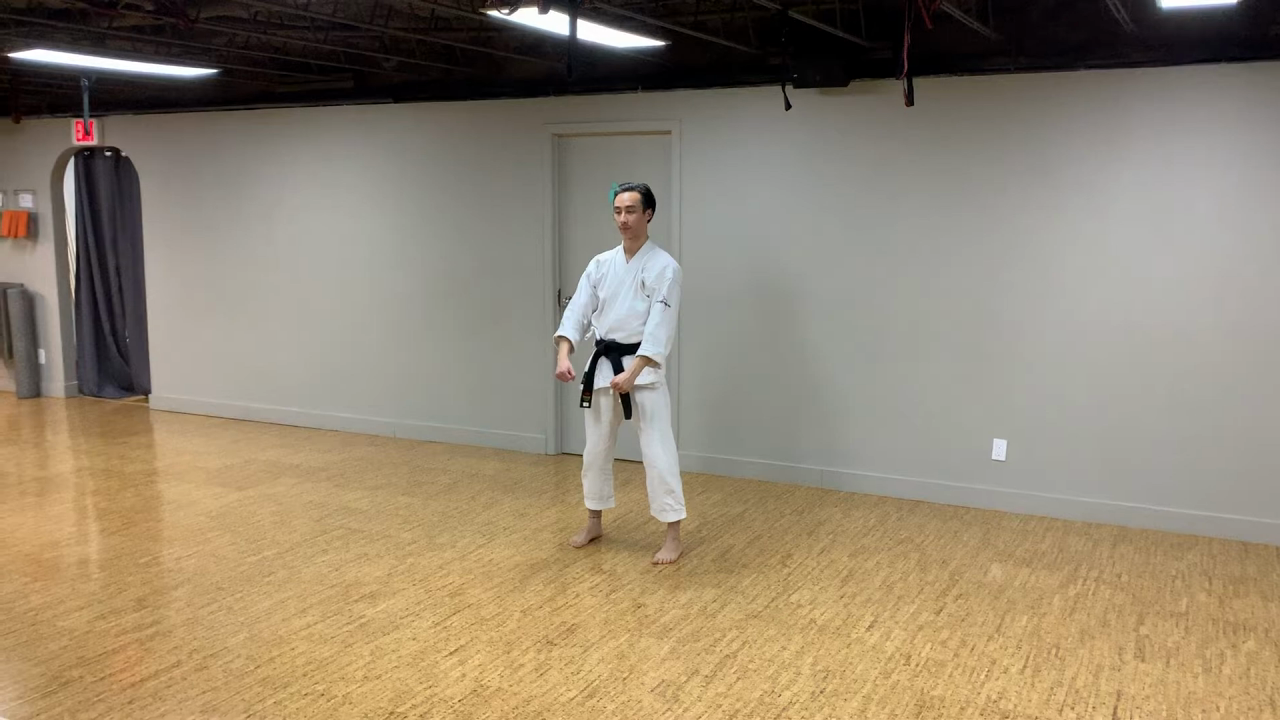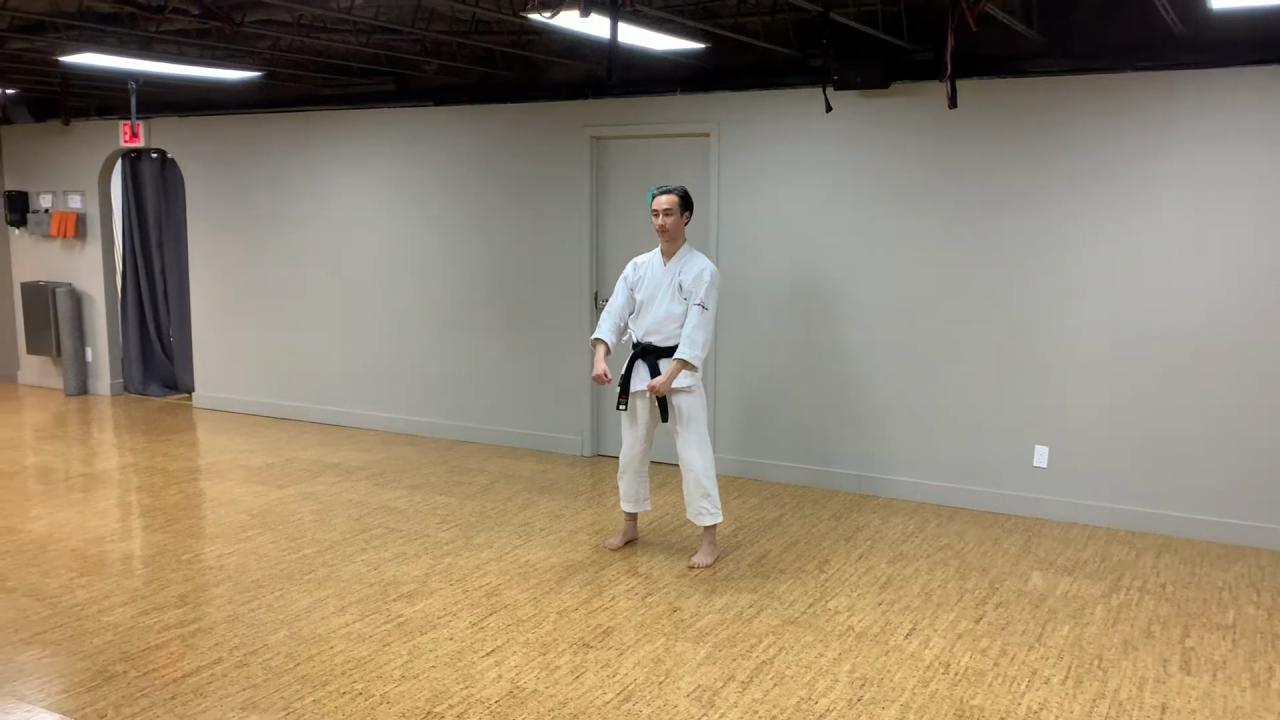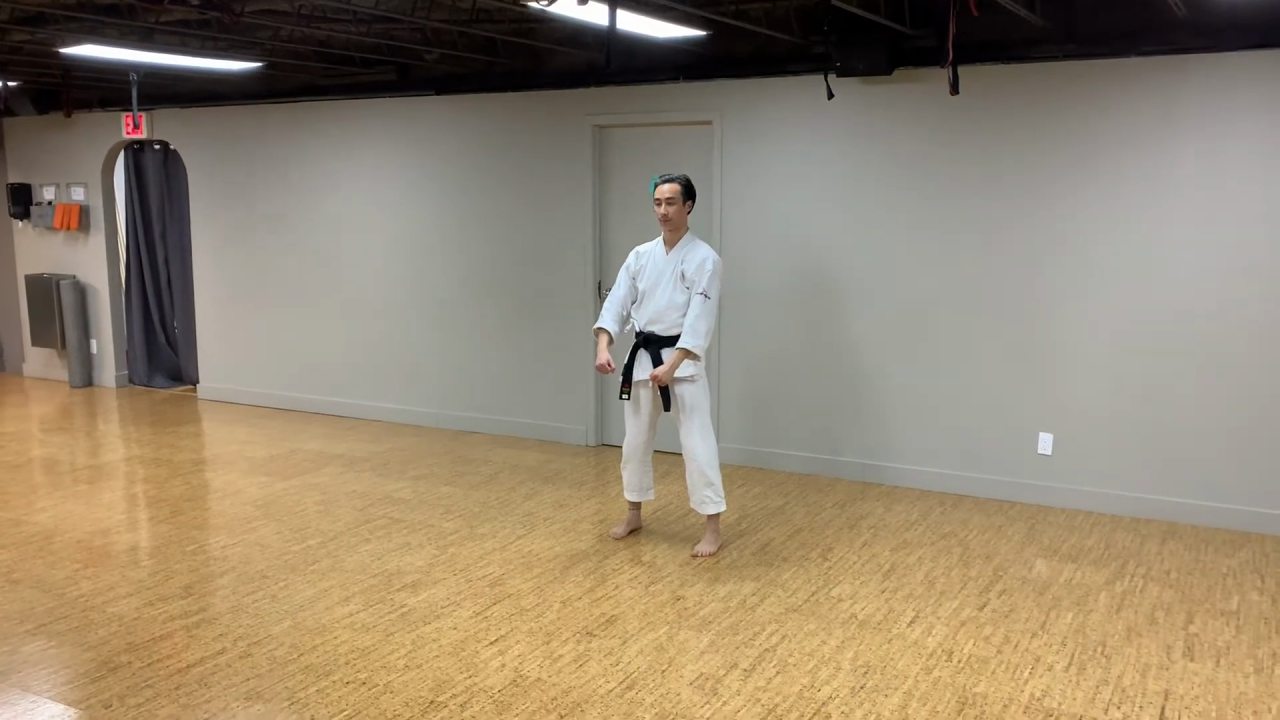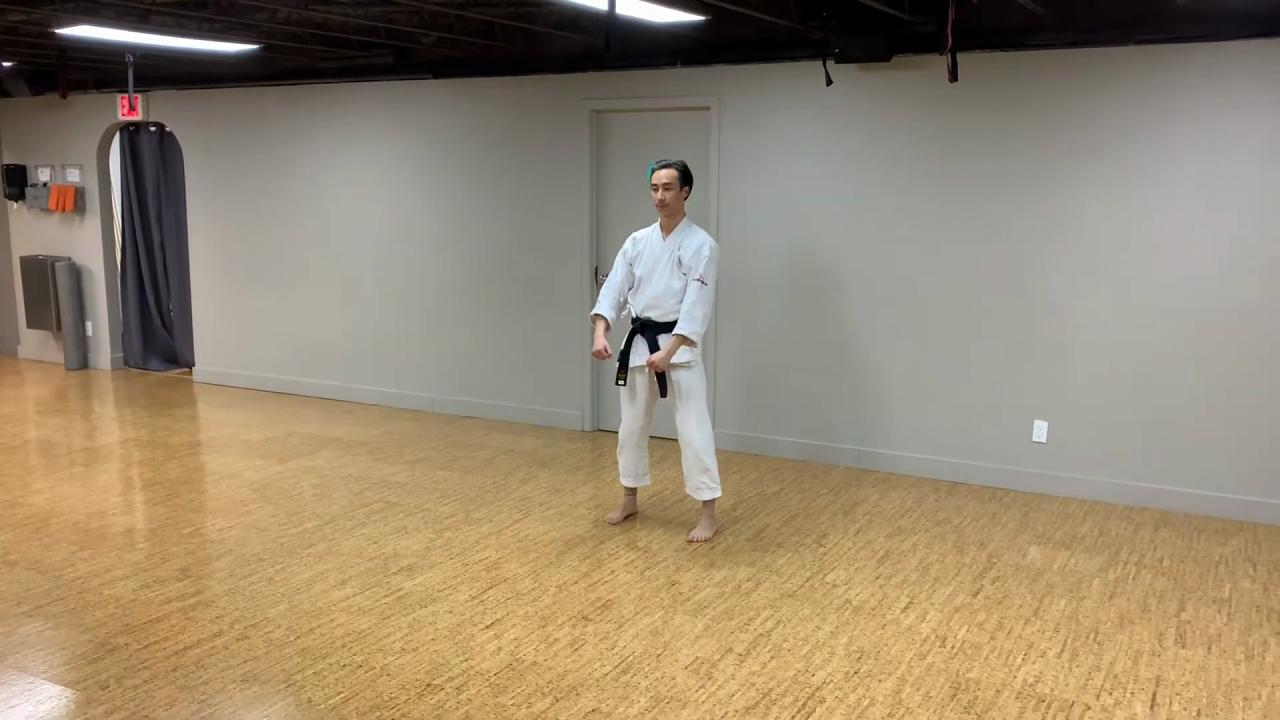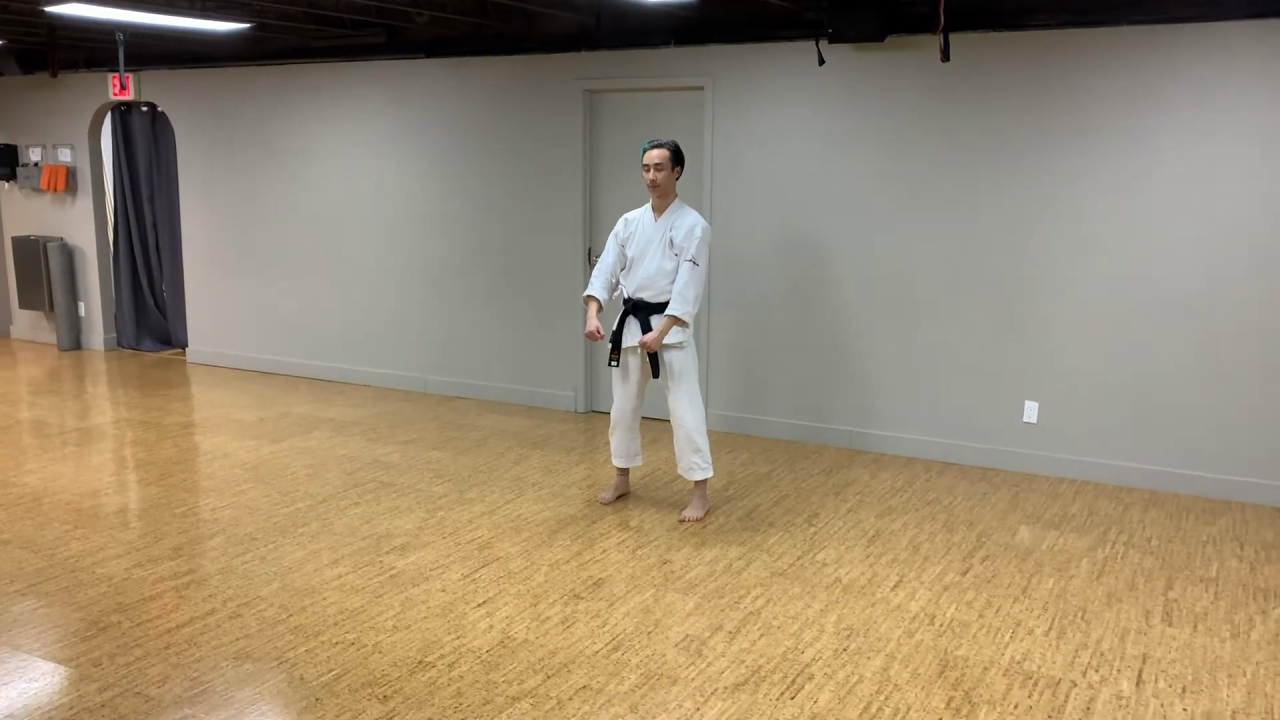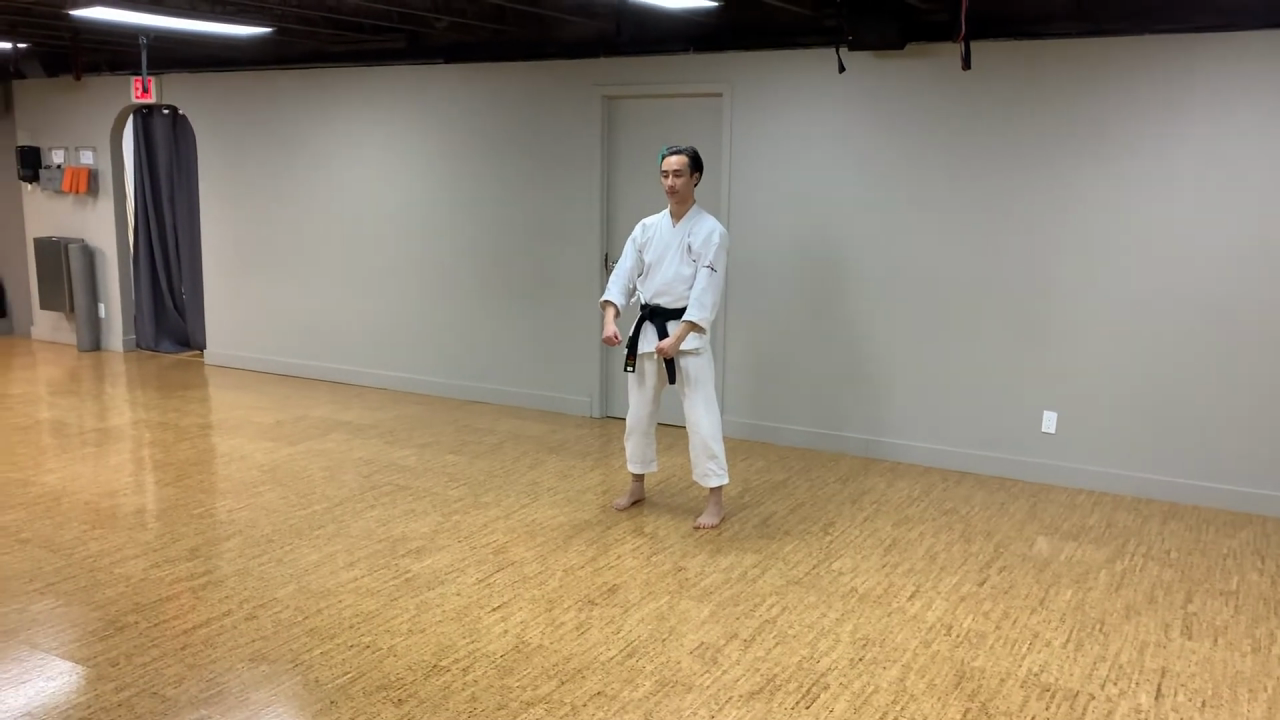
dt=0.7s
person 1, frame 1
left shoulder: (664, 267)
right shoulder: (601, 264)
left elbow: (660, 328)
right elbow: (578, 311)
left wrist: (632, 373)
right wrist: (563, 355)
left hip: (643, 367)
right hip: (602, 365)
left knee: (657, 451)
right knee: (596, 447)
left ankle: (673, 535)
right ankle: (594, 522)
person 1, frame 2
left shoulder: (702, 270)
right shoulder: (638, 266)
left elbow: (697, 331)
right elbow: (614, 314)
left wrist: (669, 377)
right wrist: (600, 358)
left hip: (680, 371)
right hip: (638, 368)
left knee: (694, 454)
right knee: (632, 451)
left ankle: (709, 539)
right ankle: (630, 524)
person 1, frame 3
left shoulder: (704, 259)
right shoulder: (640, 255)
left elbow: (700, 320)
right elbow: (617, 303)
left wrist: (672, 366)
right wrist: (603, 347)
left hip: (683, 360)
right hip: (641, 357)
left knee: (697, 443)
right knee: (636, 439)
left ankle: (713, 527)
right ankle: (634, 513)
person 1, frame 4
left shoulder: (701, 245)
right shoulder: (637, 241)
left elbow: (696, 306)
right elbow: (614, 289)
left wrist: (668, 352)
right wrist: (600, 334)
left hip: (679, 346)
right hip: (637, 343)
left knee: (693, 429)
right knee: (632, 425)
left ankle: (708, 512)
right ankle: (629, 499)
person 1, frame 5
left shoulder: (692, 225)
right shoulder: (629, 222)
left elbow: (689, 287)
right elbow: (606, 271)
left wrist: (660, 332)
right wrist: (592, 315)
left hip: (670, 326)
right hip: (629, 323)
left knee: (685, 409)
right knee: (624, 405)
left ankle: (700, 492)
right ankle: (622, 479)
person 1, frame 6
left shoulder: (710, 231)
right shoulder: (646, 227)
left elbow: (706, 293)
right elbow: (623, 276)
left wrist: (677, 338)
right wrist: (609, 320)
left hip: (687, 332)
right hip: (645, 329)
left knee: (701, 416)
right knee: (639, 411)
left ankle: (715, 499)
right ankle: (637, 485)
